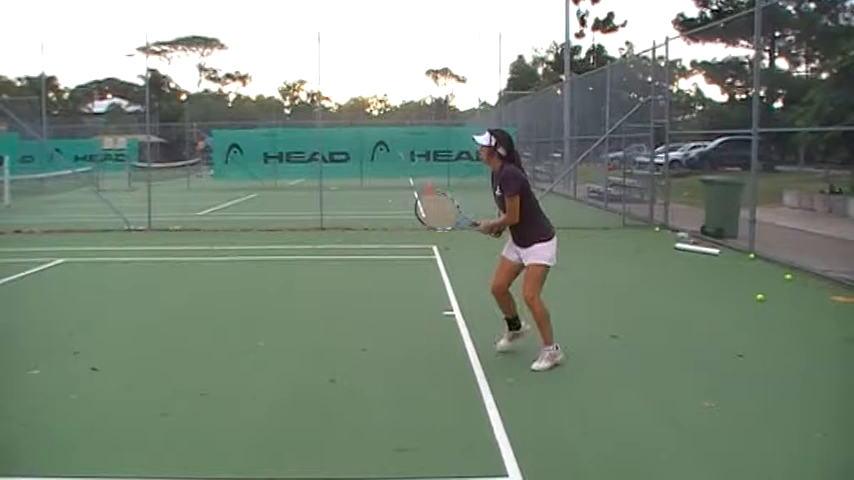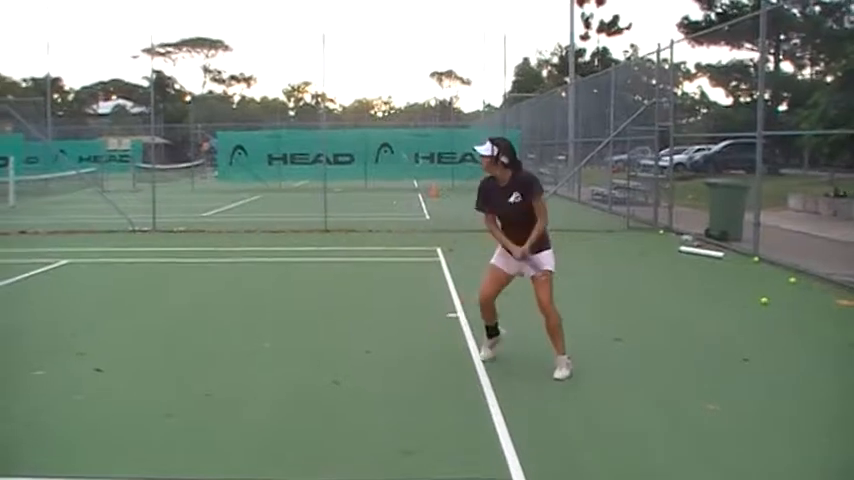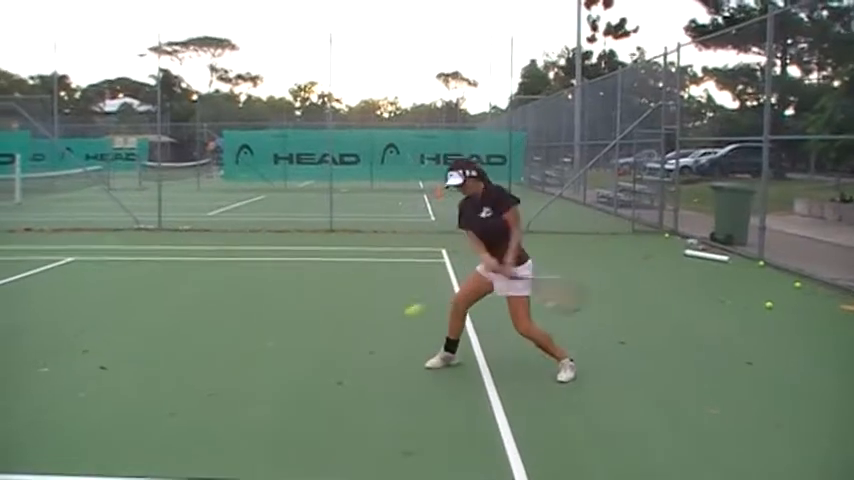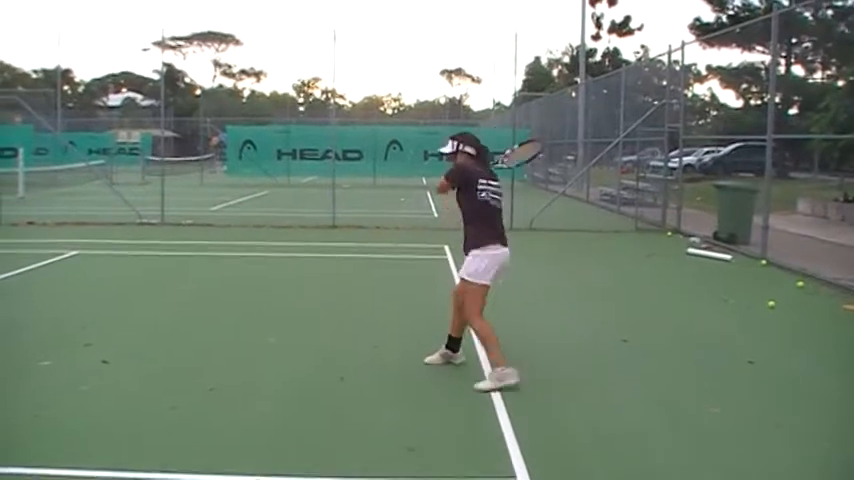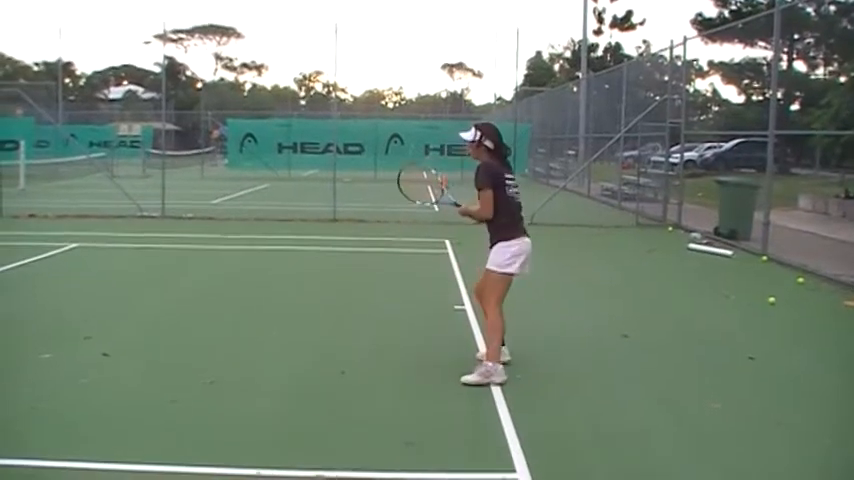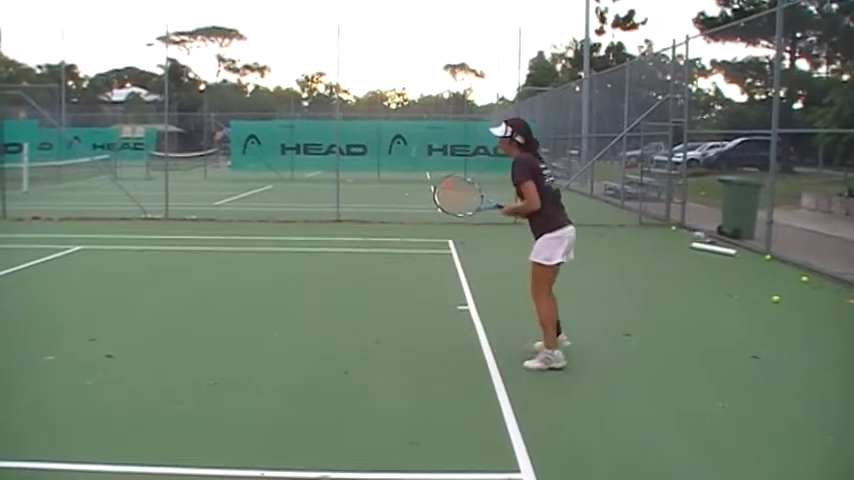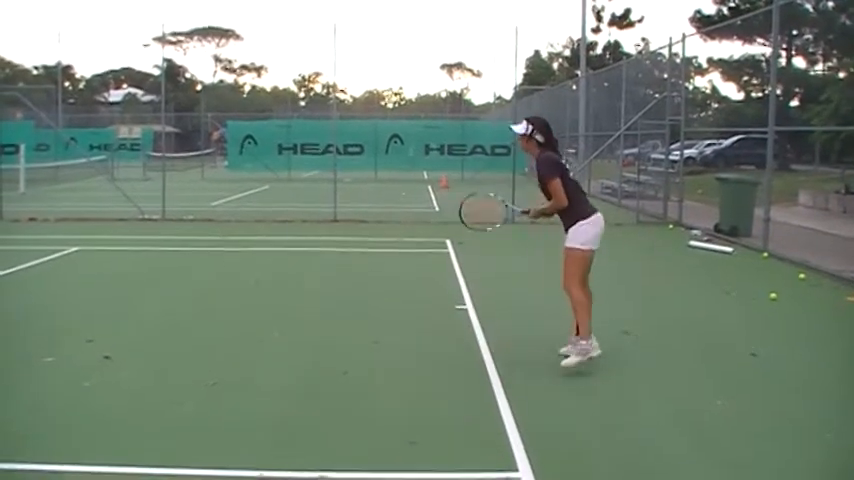
dt=0.4s
person 1, frame 1
left shoulder: (510, 175)
right shoulder: (496, 174)
left elbow: (513, 217)
left wrist: (490, 225)
right wrist: (497, 225)
left hip: (540, 241)
right hip: (518, 242)
left knee: (530, 296)
right knee: (497, 287)
left ankle: (552, 350)
right ankle: (515, 328)
person 1, frame 2
left shoulder: (527, 181)
right shoulder: (487, 188)
left elbow: (542, 220)
right elbow: (491, 225)
left wrist: (528, 246)
right wrist: (511, 247)
left hip: (539, 252)
right hip: (508, 252)
left knee: (546, 306)
right knee: (485, 299)
left ankle: (562, 358)
right ankle: (493, 336)
person 1, frame 3
left shoulder: (497, 194)
right shoulder: (466, 206)
left elbow: (516, 230)
right elbow: (476, 243)
left wrist: (510, 258)
right wrist: (490, 261)
left hip: (515, 267)
right hip: (492, 266)
left knee: (523, 328)
right knee: (459, 303)
left ankle: (565, 361)
right ankle: (449, 353)
person 1, frame 4
left shoulder: (463, 171)
right shoulder: (491, 176)
left elbow: (440, 188)
left hip: (484, 251)
right hip: (498, 250)
left knee: (473, 315)
right knee: (460, 297)
left ankle: (503, 371)
right ankle: (451, 351)
person 1, frame 5
left shoulder: (485, 168)
right shoulder: (502, 167)
left elbow: (486, 213)
left wrist: (467, 211)
right wrist: (473, 211)
left hip: (509, 244)
right hip: (514, 241)
left knee: (491, 306)
right knee: (481, 293)
left ankle: (493, 367)
right ankle: (497, 349)
person 1, frame 6
left shoulder: (521, 163)
right shoulder: (534, 160)
left elbow: (533, 204)
left wrist: (512, 209)
right wrist: (516, 209)
left hip: (551, 235)
right hip: (560, 230)
left knee: (539, 296)
right knee: (543, 292)
left ankle: (552, 354)
right ankle: (555, 338)
person 1, frame 7
left shoulder: (545, 161)
right shoulder: (549, 158)
left elbow: (561, 202)
left wrist: (538, 212)
right wrist: (543, 212)
left hip: (583, 225)
right hip: (586, 221)
left knee: (571, 285)
right knee: (579, 283)
left ankle: (586, 344)
right ankle: (583, 337)
